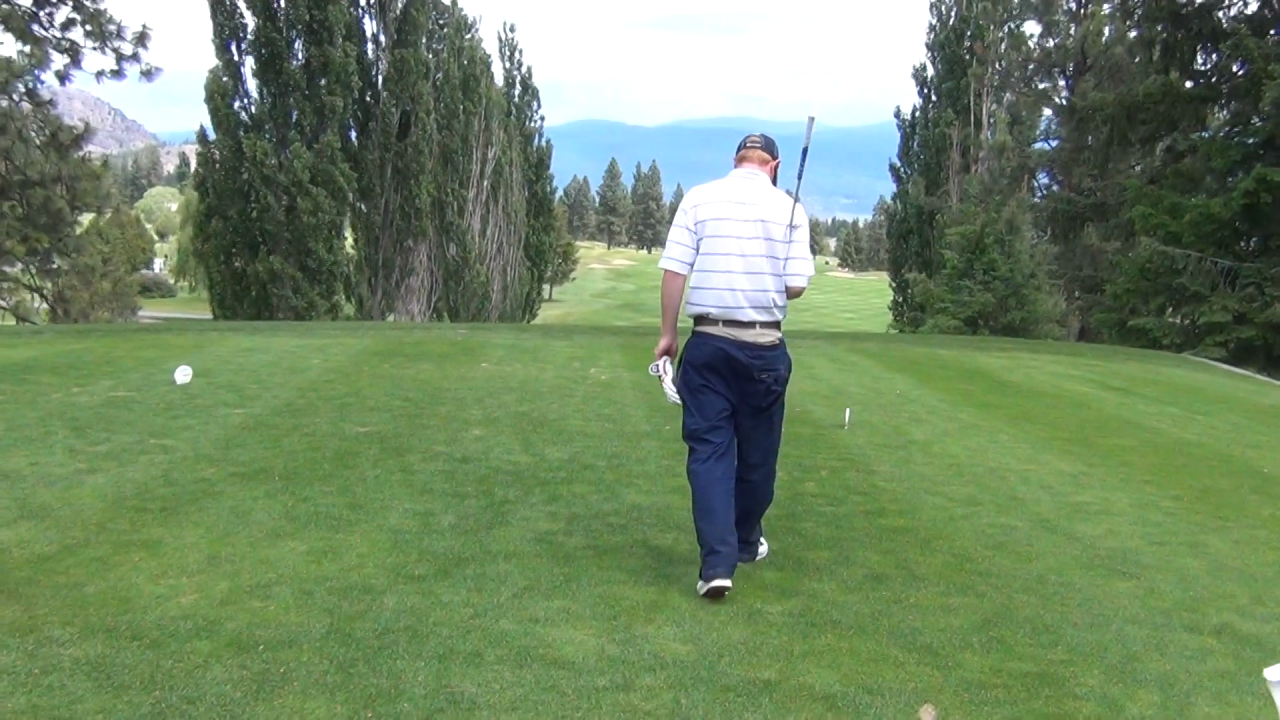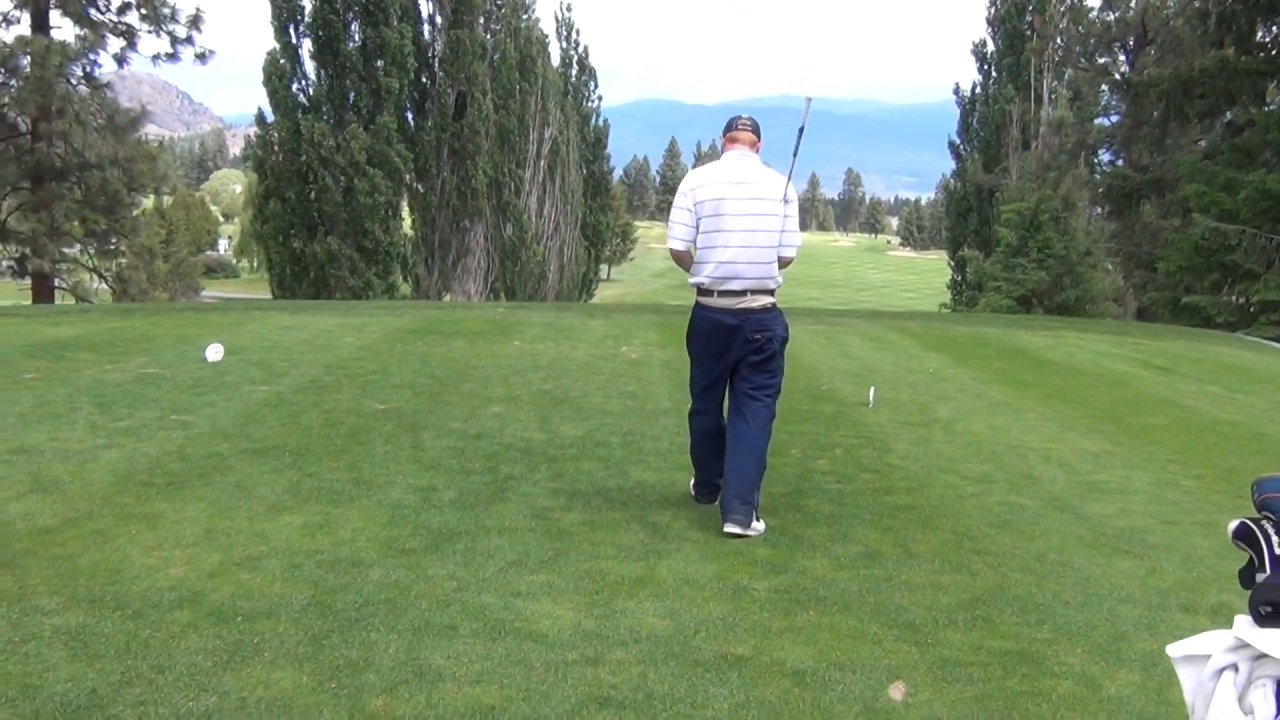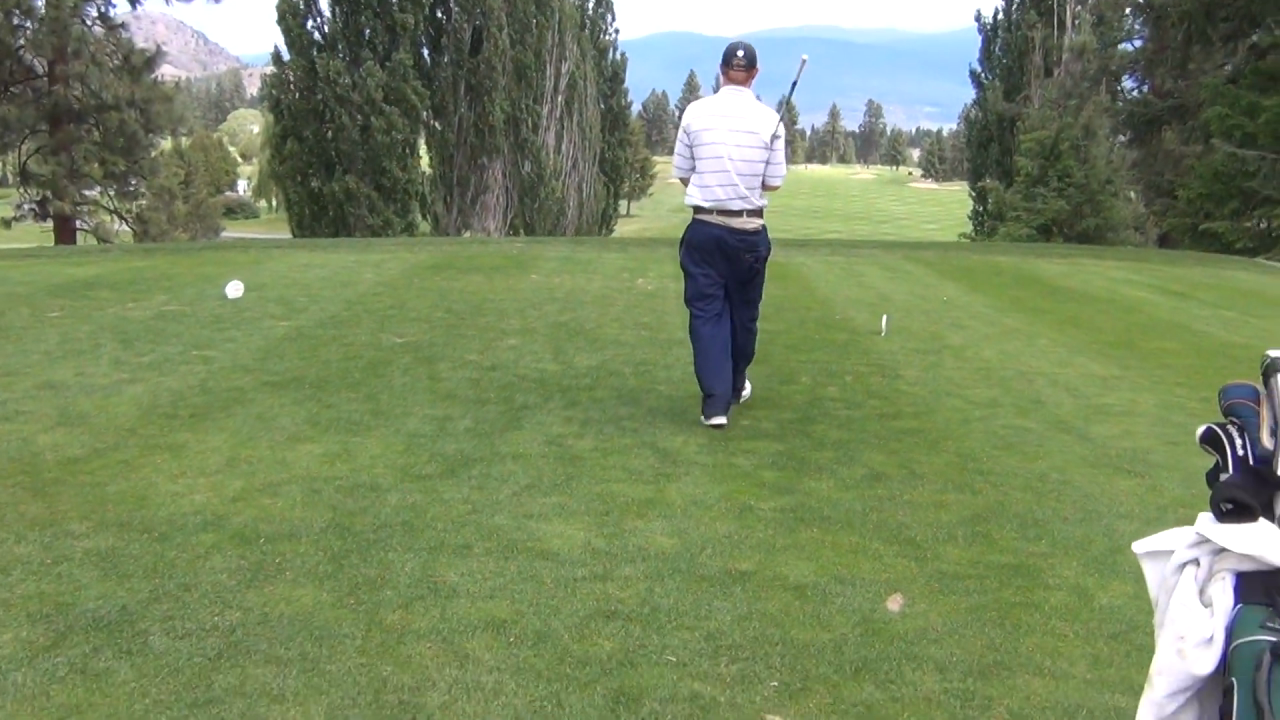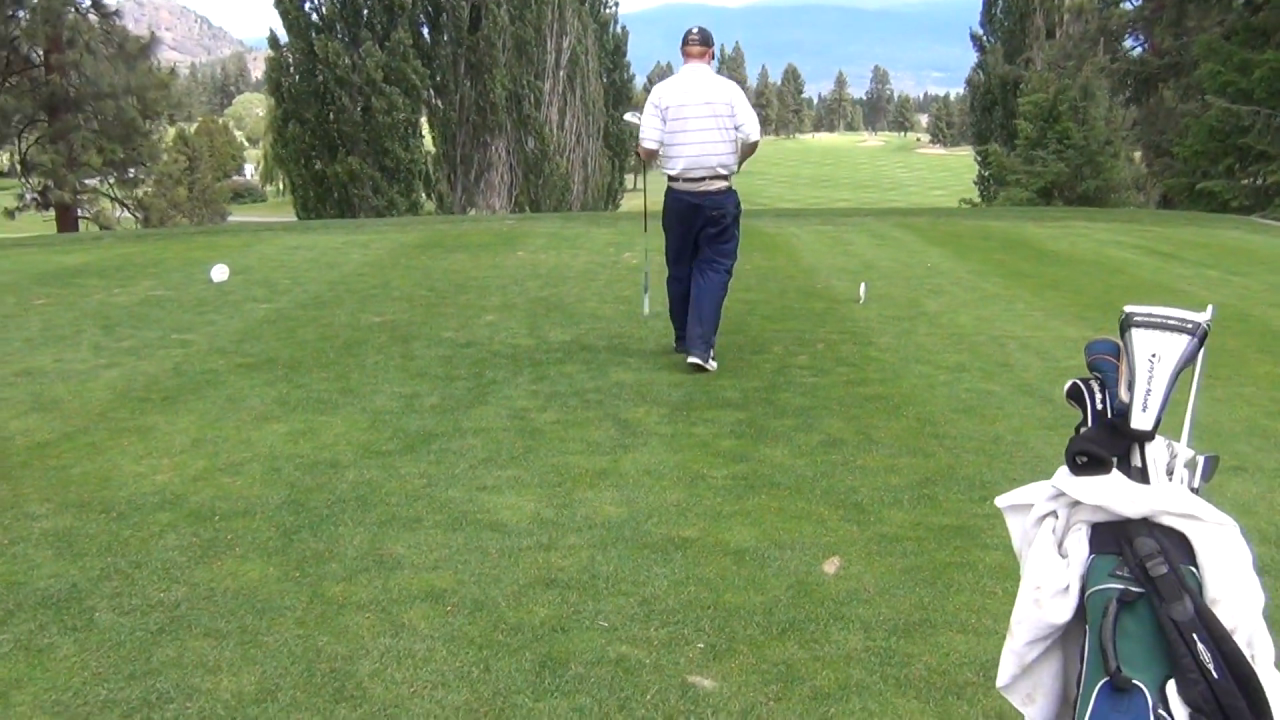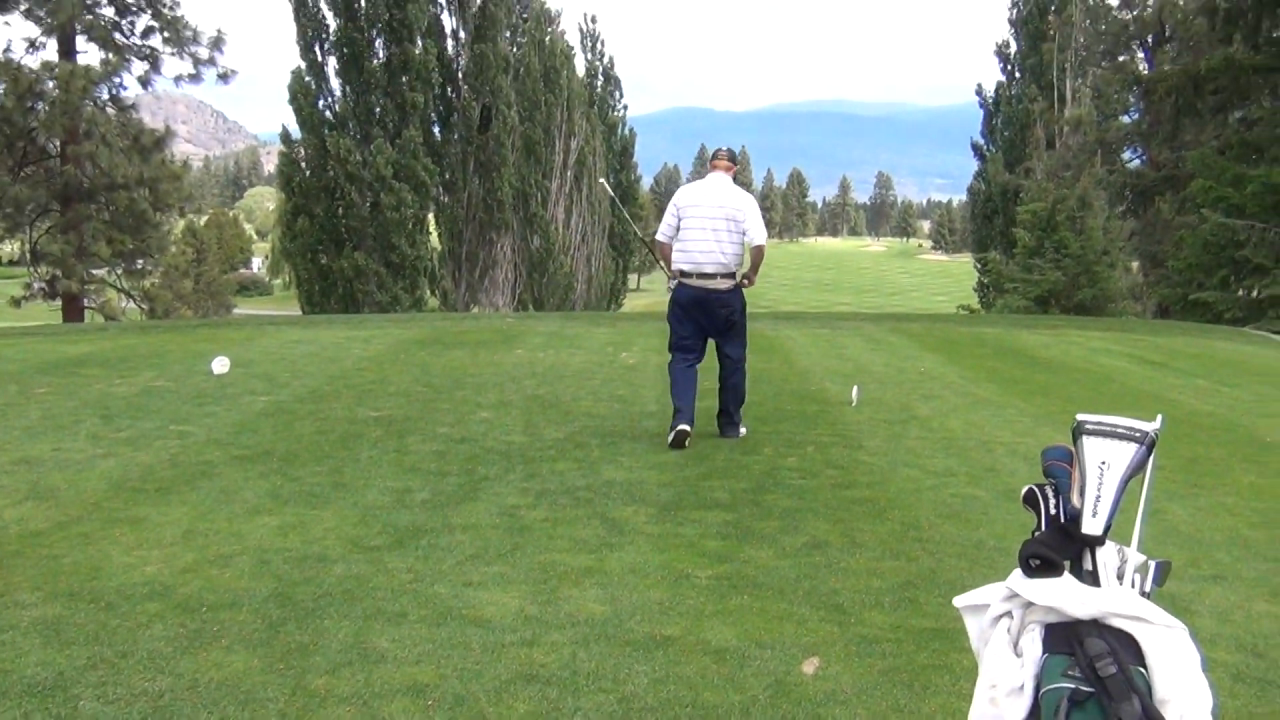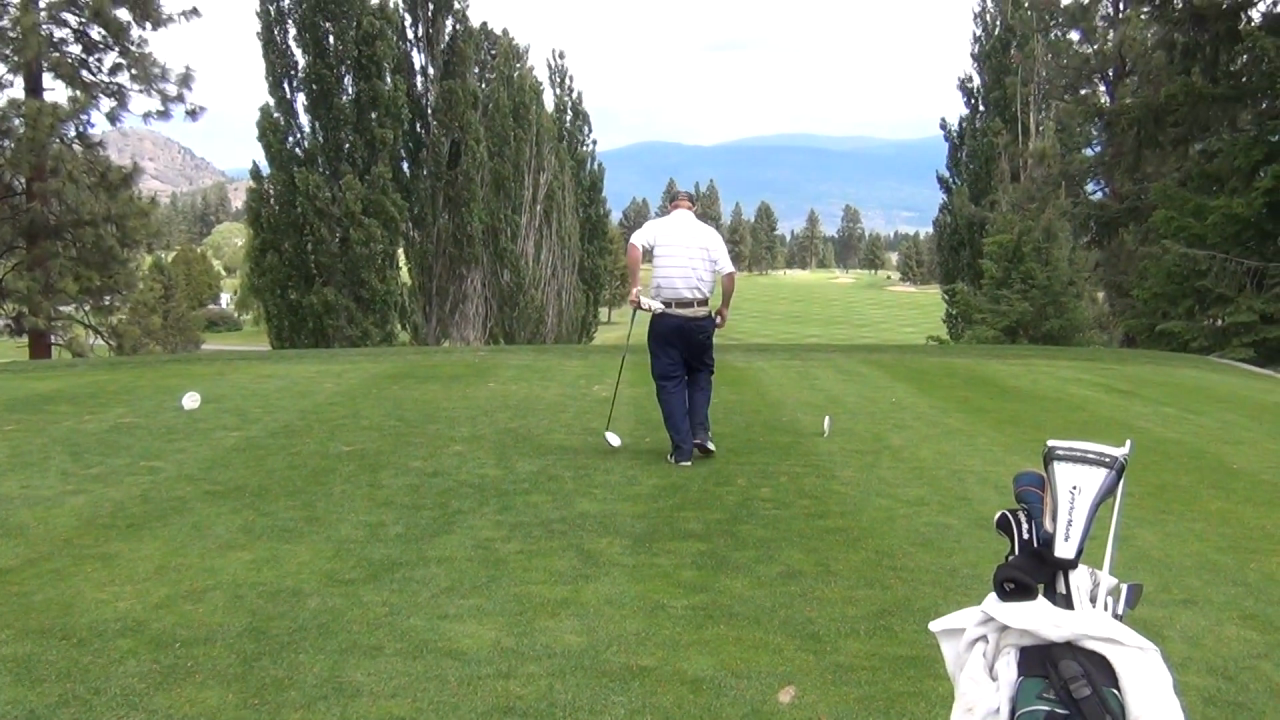
dt=0.7s
person 1, frame 1
left shoulder: (698, 198)
right shoulder: (789, 208)
left elbow: (674, 270)
right elbow: (796, 286)
left wrist: (667, 333)
left hip: (707, 344)
right hip: (763, 347)
left knee: (709, 452)
right knee: (758, 452)
left ankle: (717, 563)
right ankle: (745, 542)
person 1, frame 2
left shoulder: (696, 180)
right shoulder: (780, 184)
left elbow: (678, 249)
right elbow: (786, 255)
left hip: (710, 311)
right hip: (760, 313)
left knee: (706, 403)
right knee: (754, 410)
left ankle: (707, 486)
right ankle: (739, 509)
person 1, frame 3
left shoulder: (696, 112)
right shoulder: (769, 119)
left elbow: (682, 174)
right elbow: (774, 183)
left hip: (704, 229)
right hip: (749, 231)
left knee: (707, 316)
right knee: (744, 315)
left ankle: (715, 403)
right ankle: (733, 387)
person 1, frame 4
left shoulder: (662, 91)
right shoulder: (729, 89)
left elbow: (649, 149)
right elbow: (752, 139)
left wrist: (644, 156)
right wrist: (735, 163)
left hip: (679, 194)
right hip: (719, 194)
left knee: (680, 269)
right knee: (715, 269)
left ankle: (684, 339)
right ankle: (699, 345)
person 1, frame 5
left shoulder: (684, 193)
right shoulder: (743, 198)
left elbow: (662, 239)
right elbow: (758, 244)
left wrist: (675, 270)
right wrist: (752, 273)
left hip: (687, 290)
right hip: (726, 290)
left knee: (683, 358)
right knee: (732, 358)
left ankle: (681, 419)
right ankle: (730, 424)
person 1, frame 6
left shoulder: (656, 226)
right shoulder: (709, 232)
left elbow: (634, 245)
right elbow: (728, 272)
left wrist: (634, 286)
right wrist: (725, 307)
left hip: (666, 316)
right hip: (699, 316)
left knee: (669, 382)
right knee: (701, 373)
left ankle: (682, 449)
right ankle: (700, 433)
